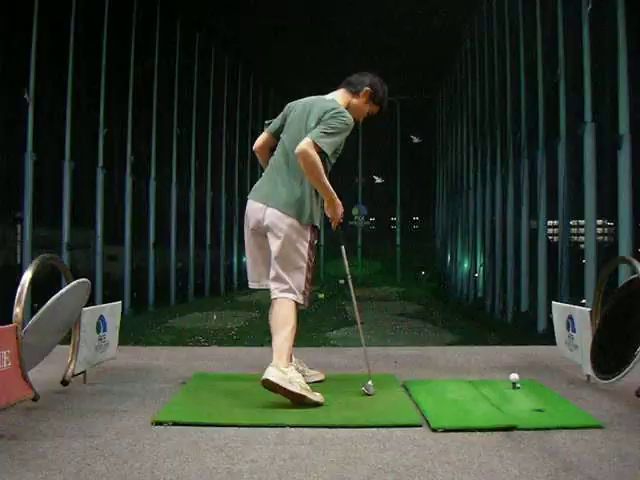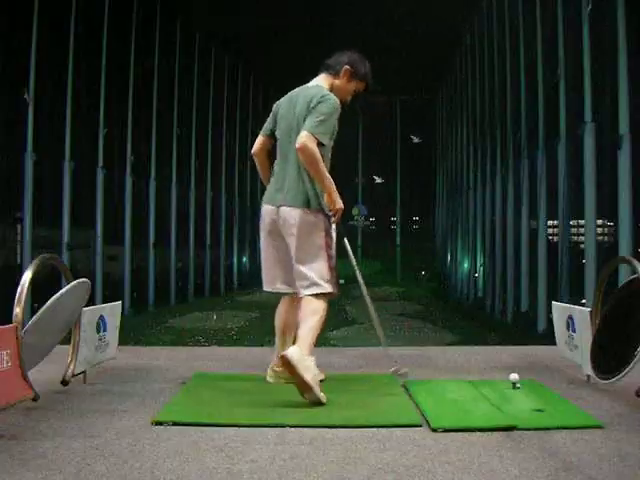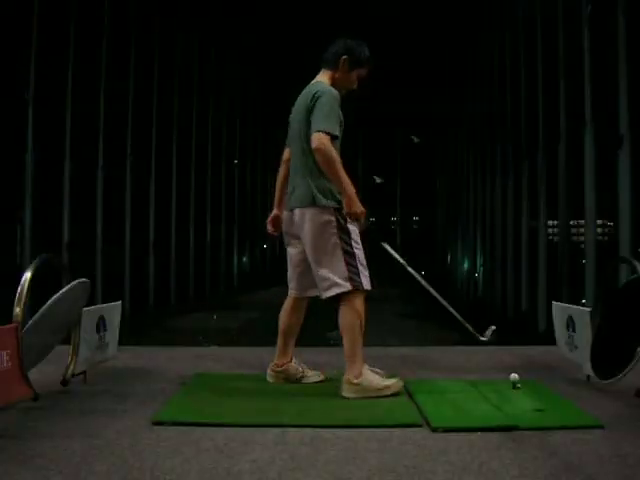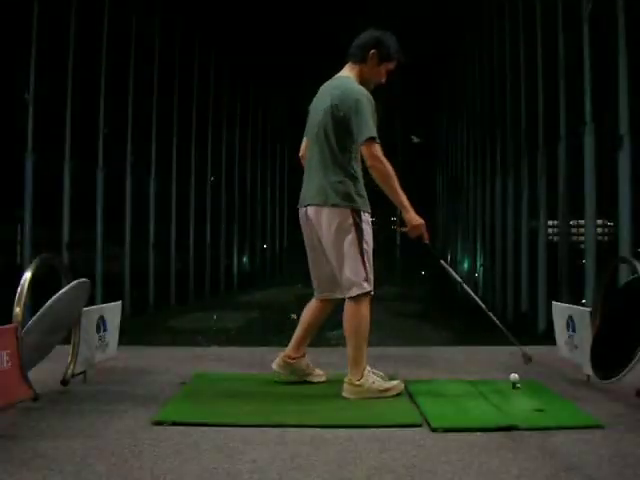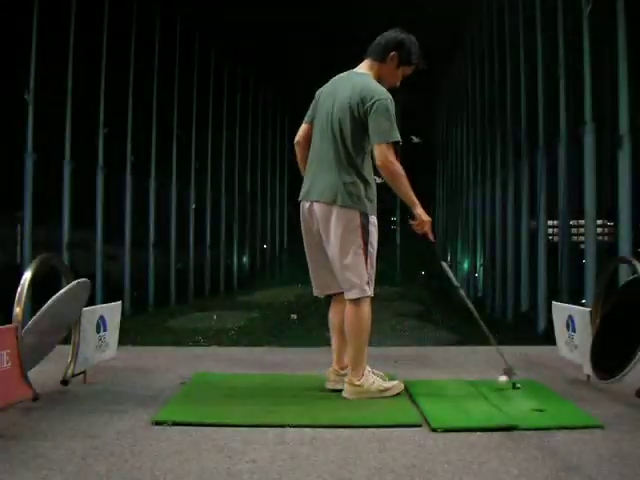
dt=0.3s
person 1, frame 1
left shoulder: (297, 104)
right shoulder: (341, 116)
left elbow: (260, 146)
right elbow: (304, 151)
right wrist: (331, 198)
left hip: (258, 203)
right hip: (292, 213)
left knee: (281, 289)
right knee: (288, 293)
left ankle: (286, 361)
right ankle: (281, 368)
person 1, frame 2
left shoulder: (285, 100)
right shoulder: (327, 100)
left elbow: (258, 151)
right elbow: (304, 144)
right wrist: (330, 190)
left hip: (273, 205)
right hip: (306, 206)
left knee: (291, 288)
right knee: (317, 288)
left ankle: (282, 360)
right ankle: (301, 354)
person 1, frame 3
left shoulder: (303, 98)
right shoulder: (326, 95)
left elbow: (286, 160)
right elbow: (321, 146)
left wrist: (279, 207)
right wrist: (350, 194)
left hip: (299, 207)
right hip: (324, 206)
left knee: (300, 290)
right knee: (353, 288)
left ankle: (282, 363)
right ankle: (355, 375)
person 1, frame 4
left shoulder: (324, 92)
right shoulder: (356, 95)
left elbow: (304, 153)
right elbow: (374, 158)
right wrist: (407, 209)
left hip: (312, 204)
right hip: (341, 205)
left knee: (327, 291)
right knee: (359, 291)
left ankle: (293, 357)
right ankle: (358, 377)
person 1, frame 5
left shoulder: (329, 87)
right shoulder: (377, 95)
left elbow: (301, 141)
right elbow: (384, 159)
right wrist: (415, 207)
left hip: (313, 201)
right hip: (347, 204)
left knee: (339, 290)
right knee: (359, 290)
left ankle: (341, 368)
right ankle: (359, 378)
